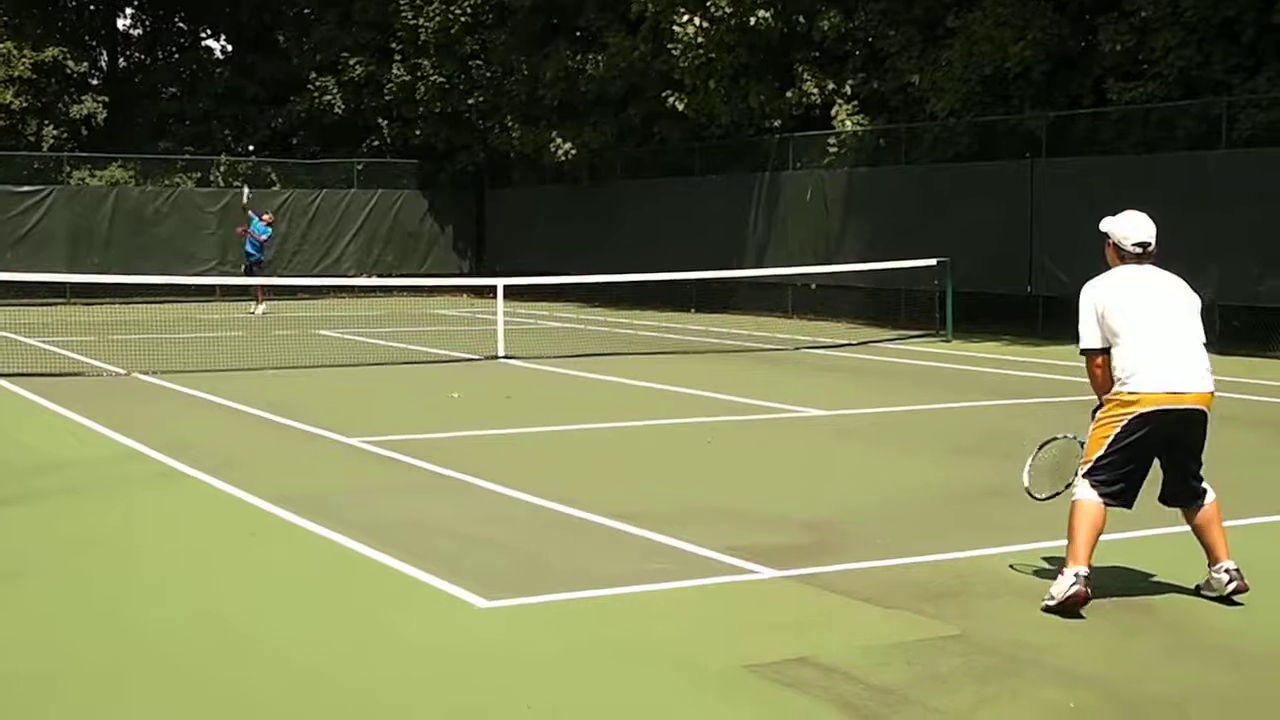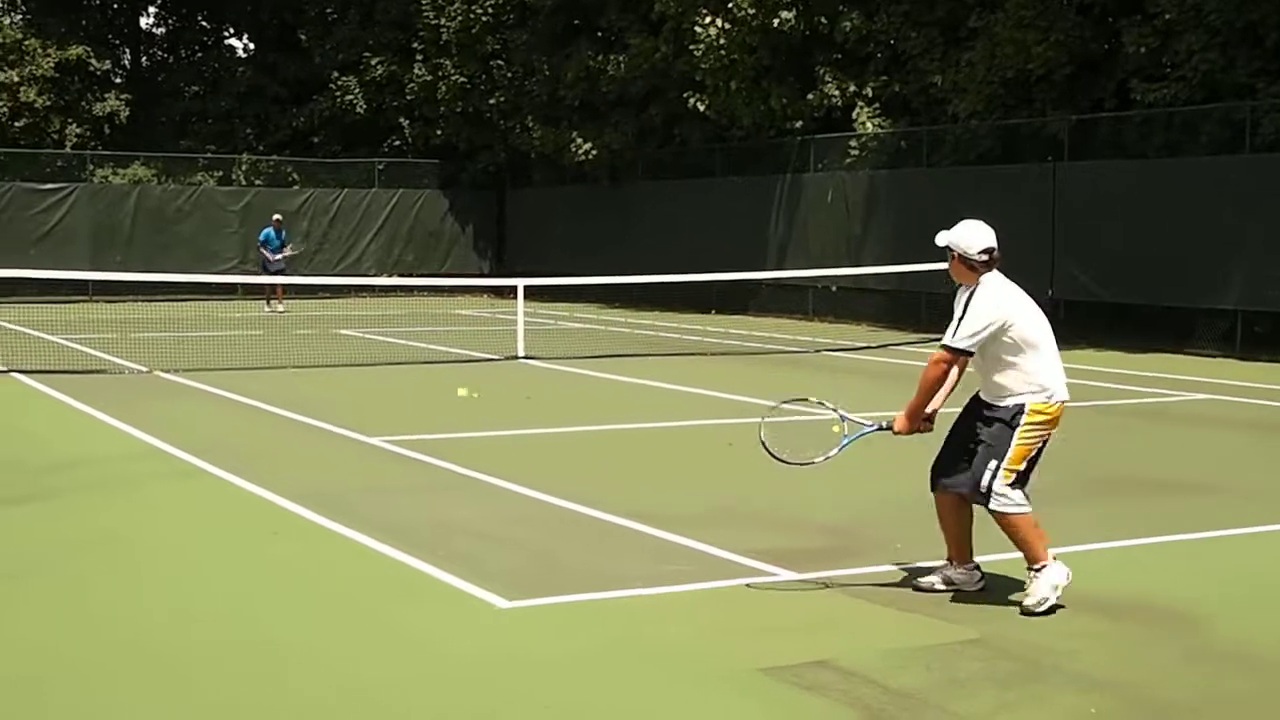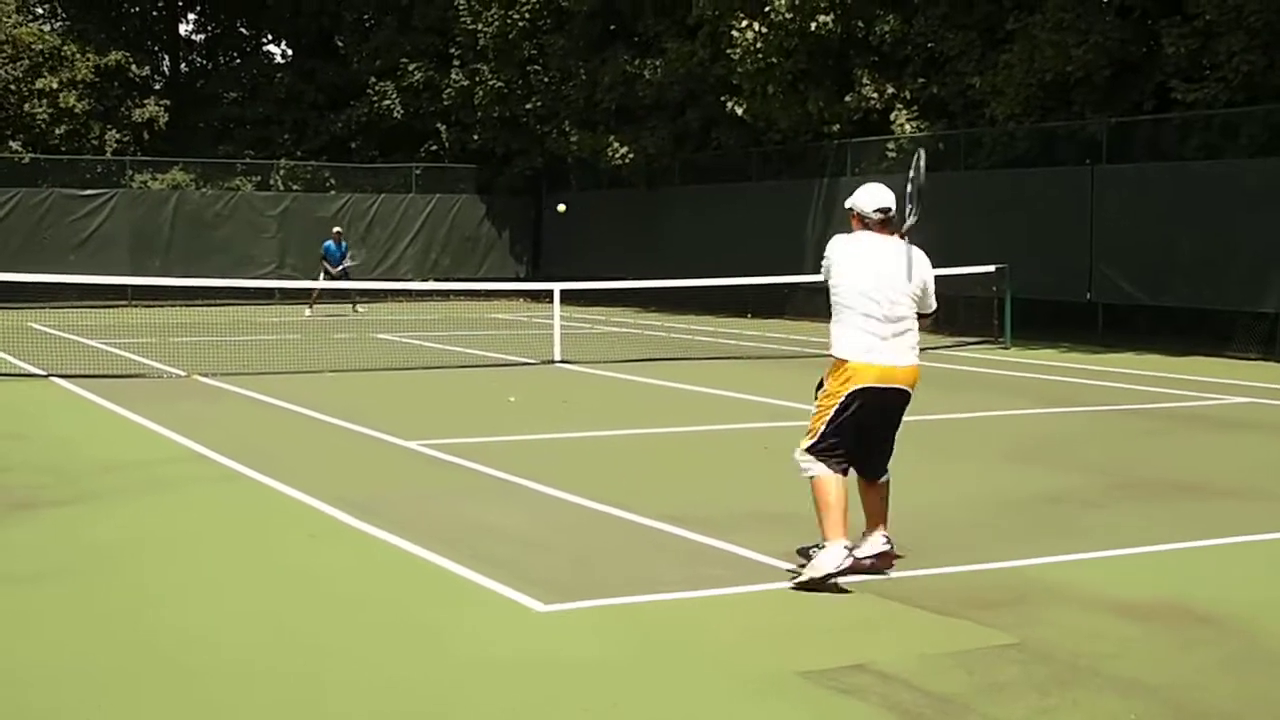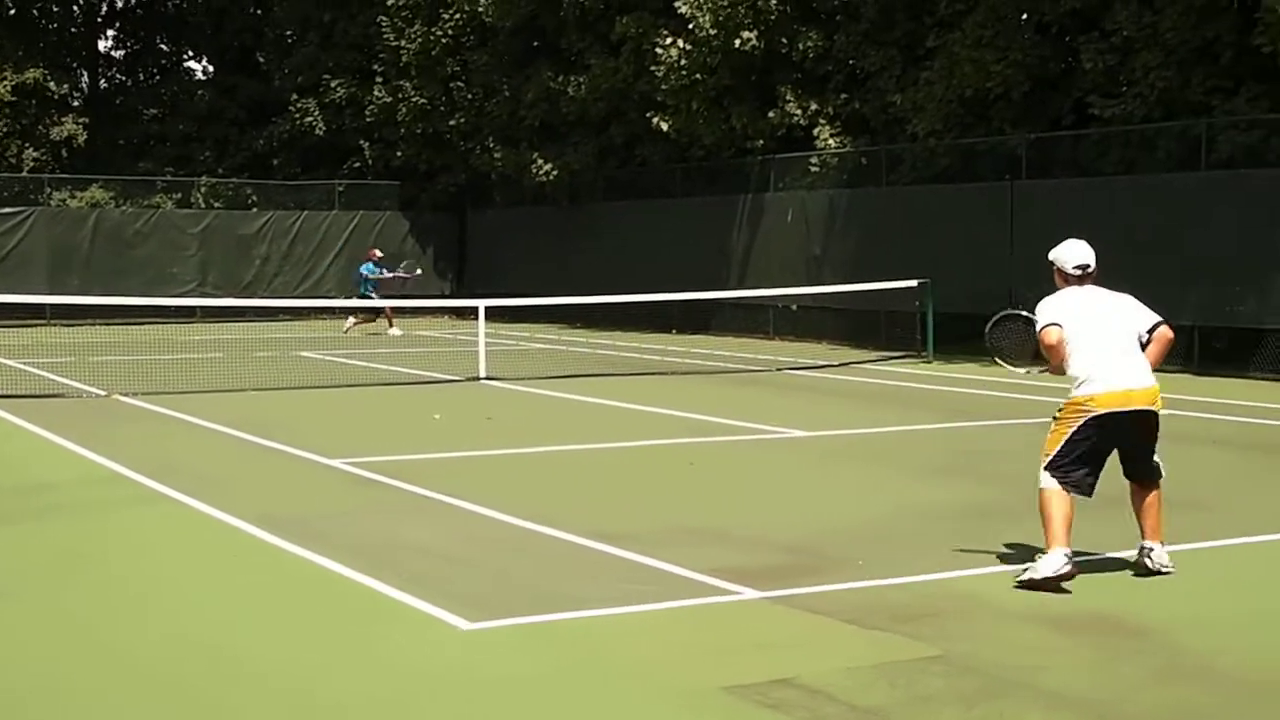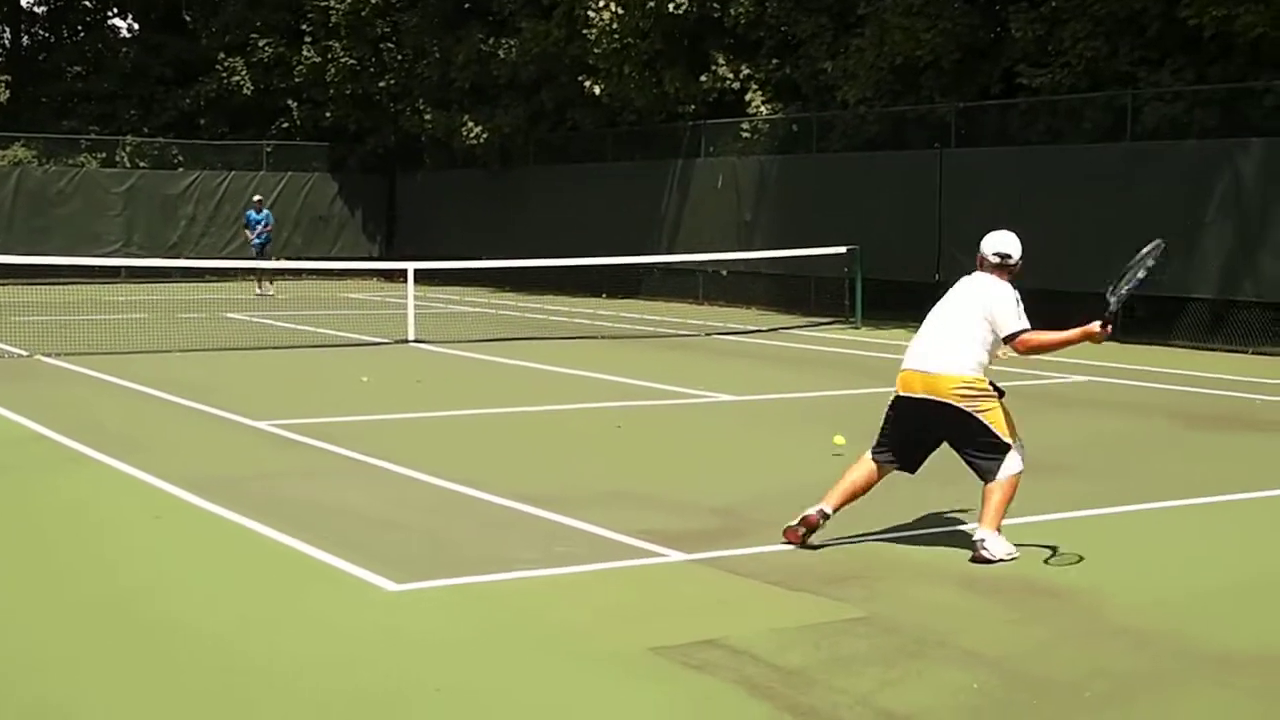
dt=1s
person 1, frame 1
left shoulder: (1098, 288)
right shoulder: (1180, 288)
left elbow: (1097, 363)
right elbow: (1191, 346)
left wrist: (1111, 408)
left hip: (1141, 396)
right hip: (1197, 395)
left knee: (1093, 484)
right knee: (1190, 487)
left ankle: (1074, 577)
right ankle: (1224, 572)
person 1, frame 2
left shoulder: (988, 296)
right shoulder: (971, 292)
left elbow: (941, 361)
right elbow: (955, 359)
left wrist: (911, 414)
right wrist: (932, 407)
left hip: (1032, 405)
right hip: (991, 401)
left knee: (993, 490)
right knee: (946, 479)
left ankle: (1046, 567)
right ankle: (960, 569)
person 1, frame 3
left shoulder: (840, 246)
right shoulder: (918, 259)
right elbow: (925, 317)
left hip: (857, 371)
right hip: (904, 373)
left knee: (818, 460)
right knee: (870, 461)
left ankle: (836, 547)
right ankle: (877, 541)
person 1, frame 4
left shoulder: (1052, 304)
right shoulder: (1122, 300)
left elbow: (1052, 340)
right elbow: (1165, 336)
left wrist: (1059, 367)
right wrist: (1140, 375)
left hip: (1093, 402)
right hip: (1143, 397)
left knee: (1055, 477)
right knee: (1146, 472)
left ankle: (1056, 556)
right ankle: (1152, 550)
person 1, frame 5
left shoulder: (965, 285)
right shoulder: (1003, 294)
right elbow: (1022, 342)
right wrist: (1081, 333)
left hip: (911, 379)
right hip: (958, 387)
left knee: (879, 459)
right knee: (1008, 462)
left ankle: (819, 513)
right ankle: (988, 537)
